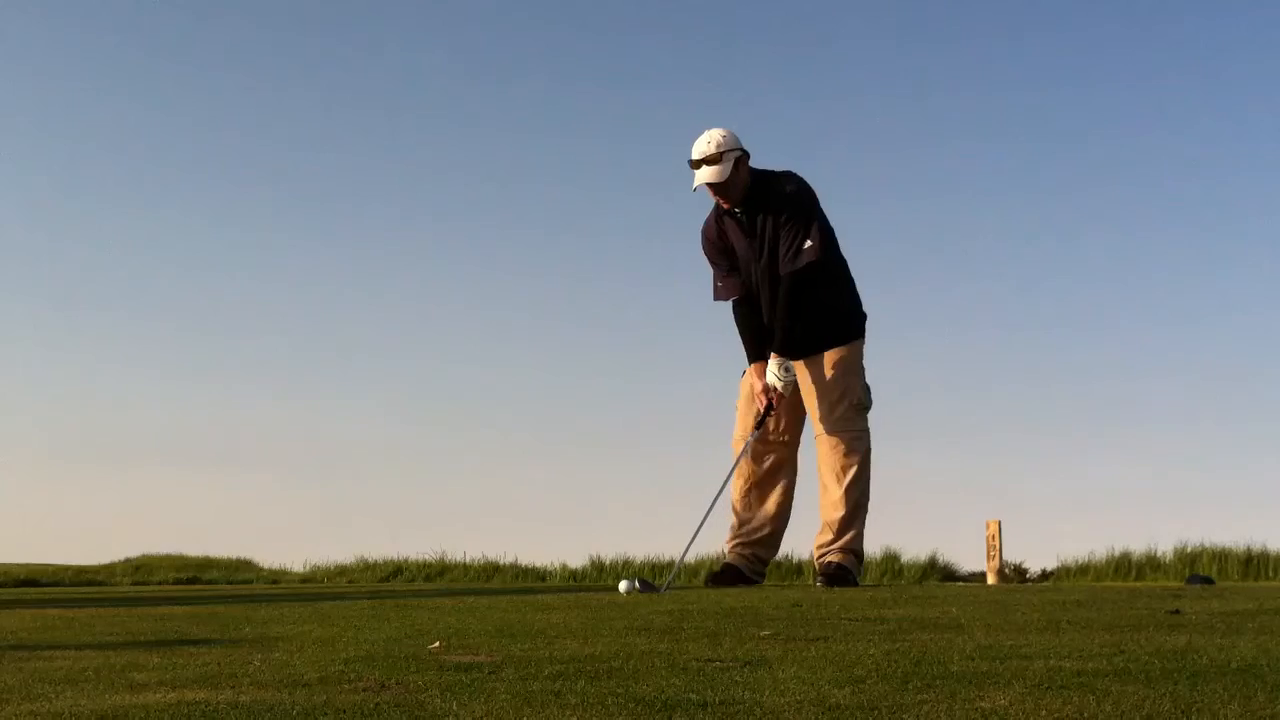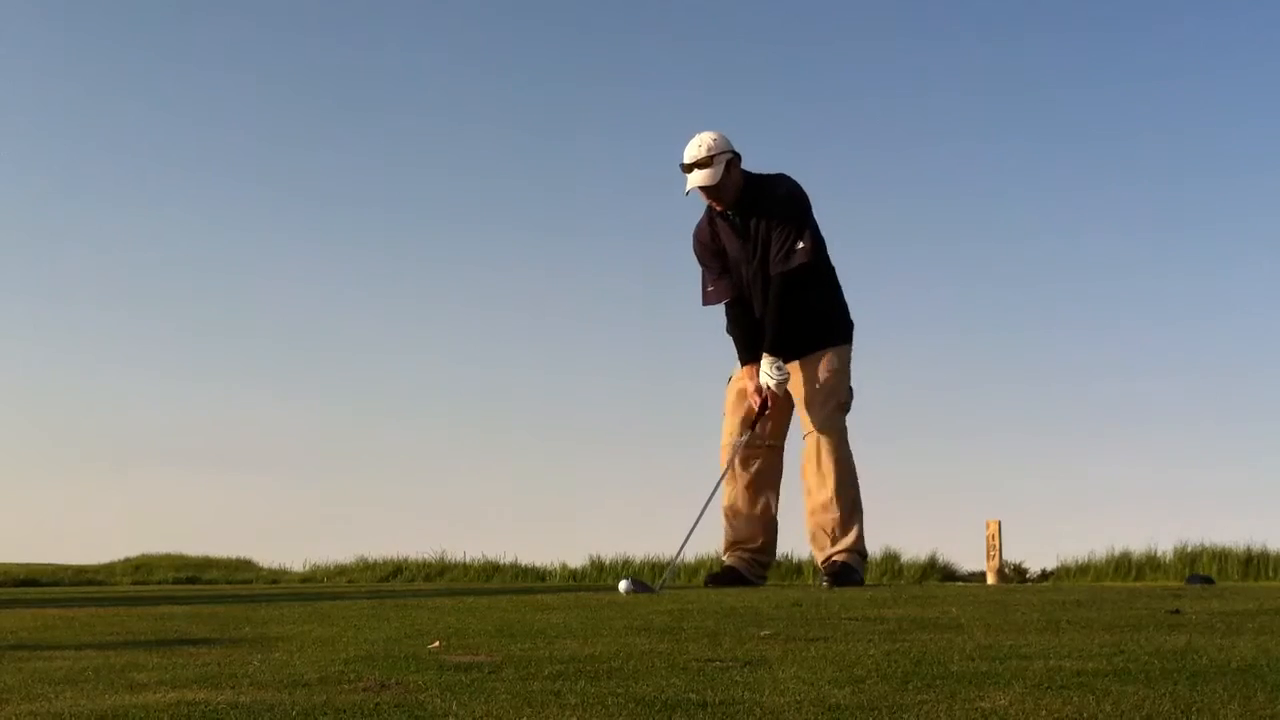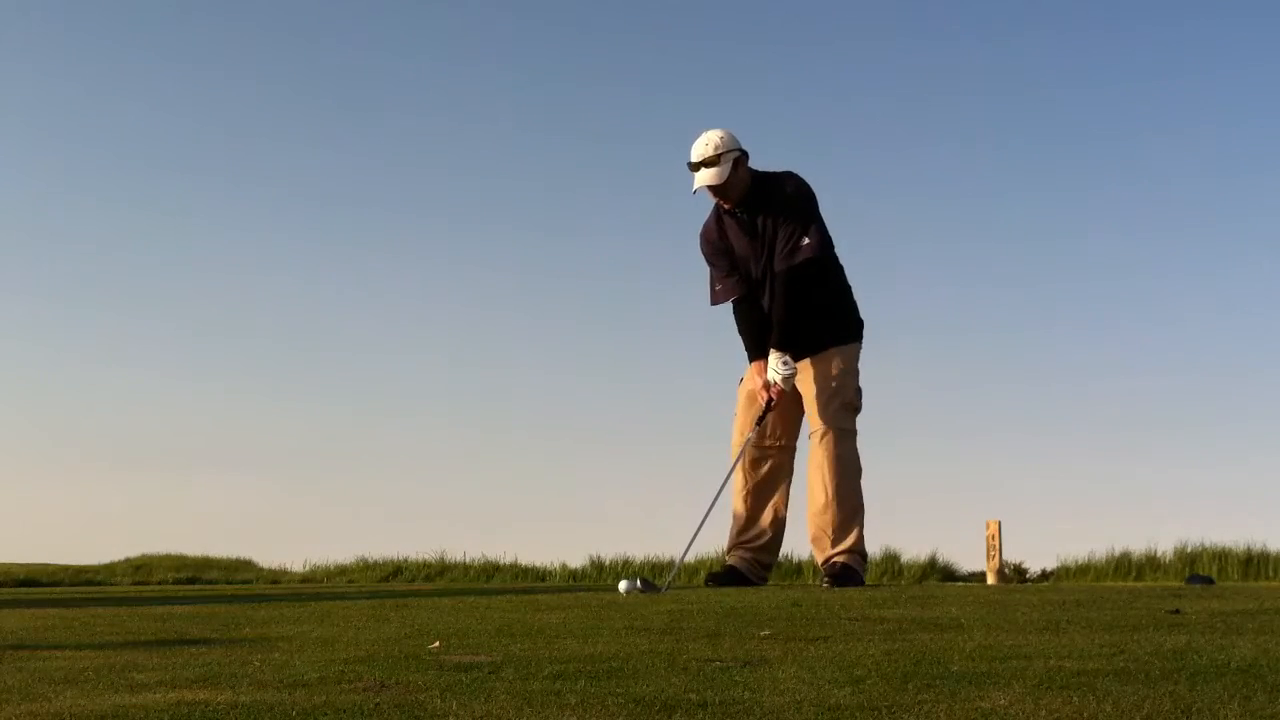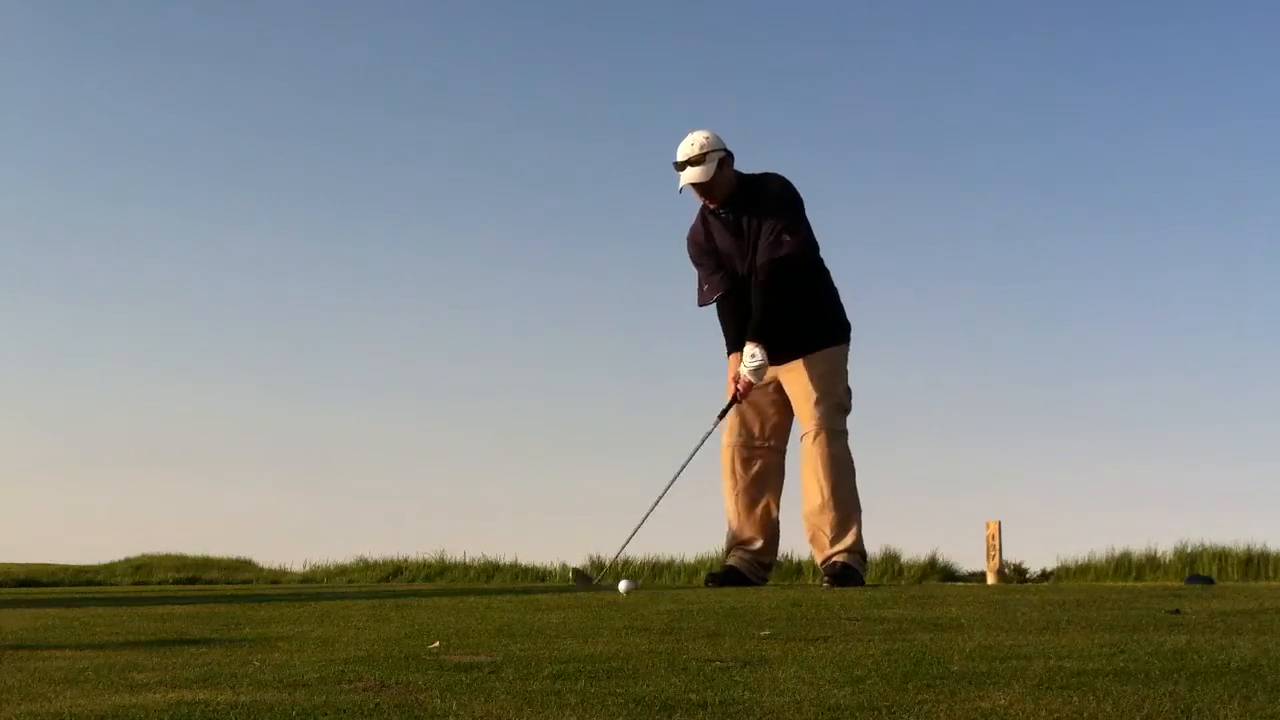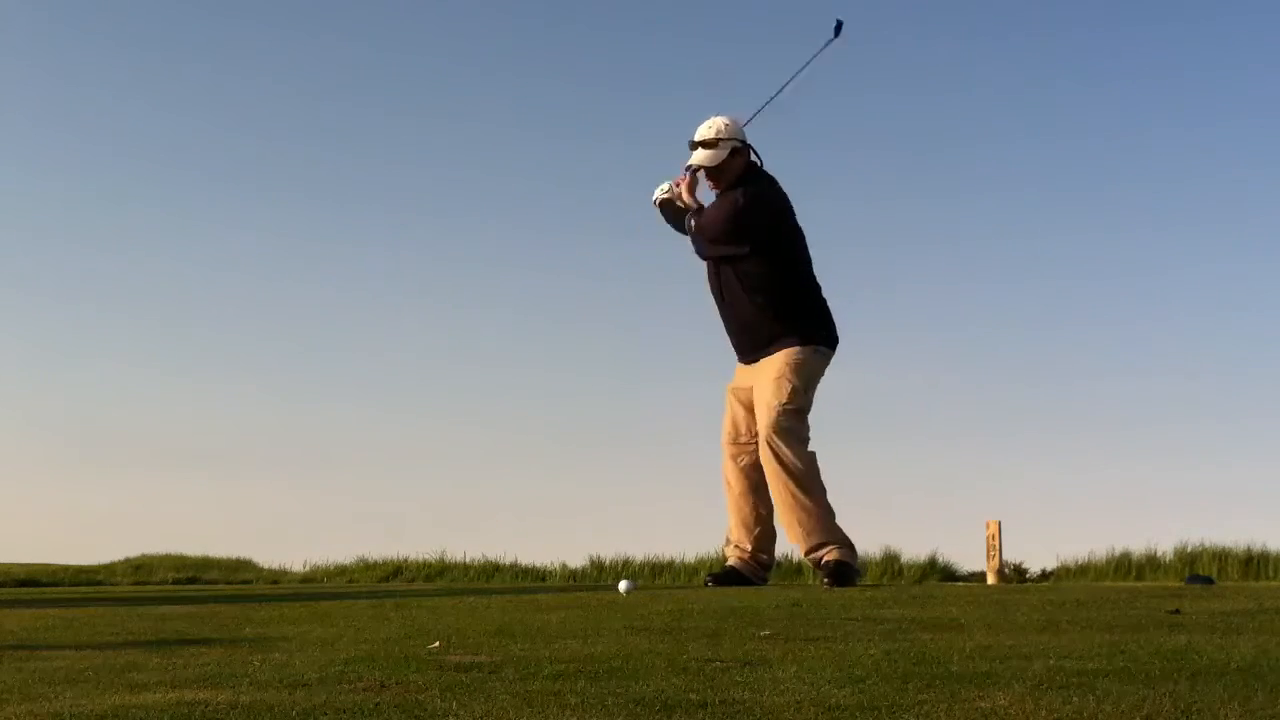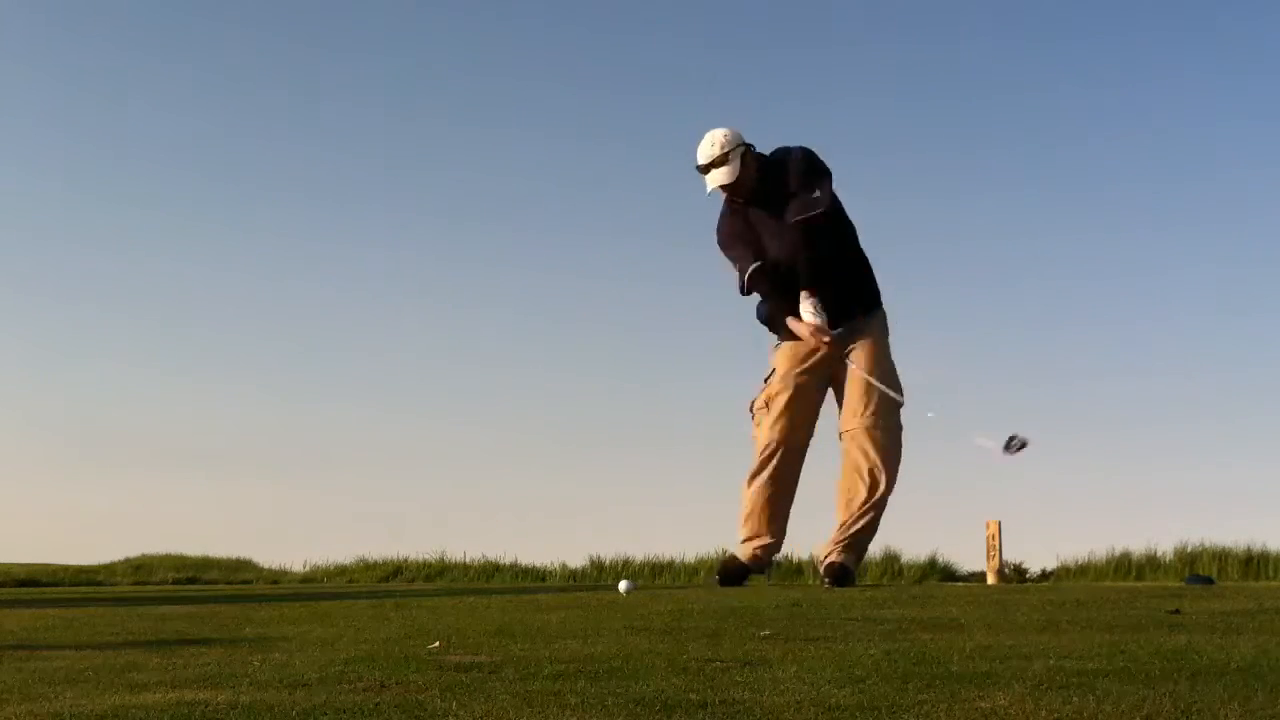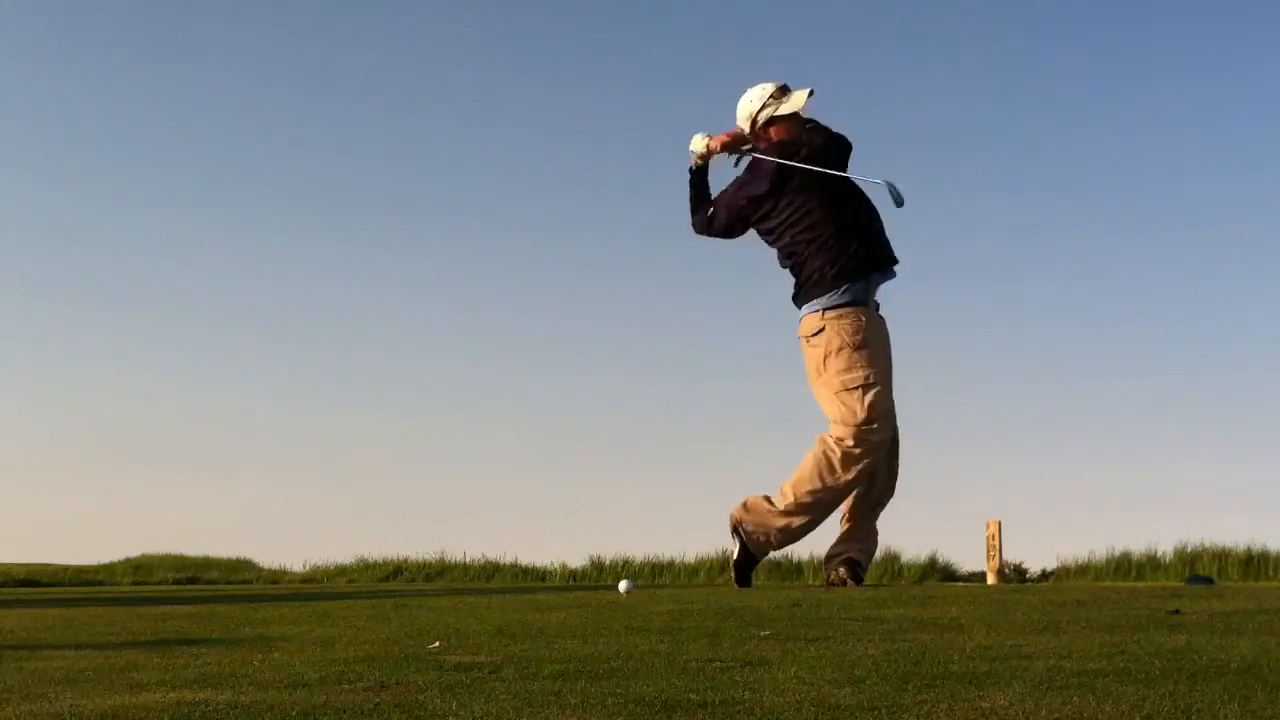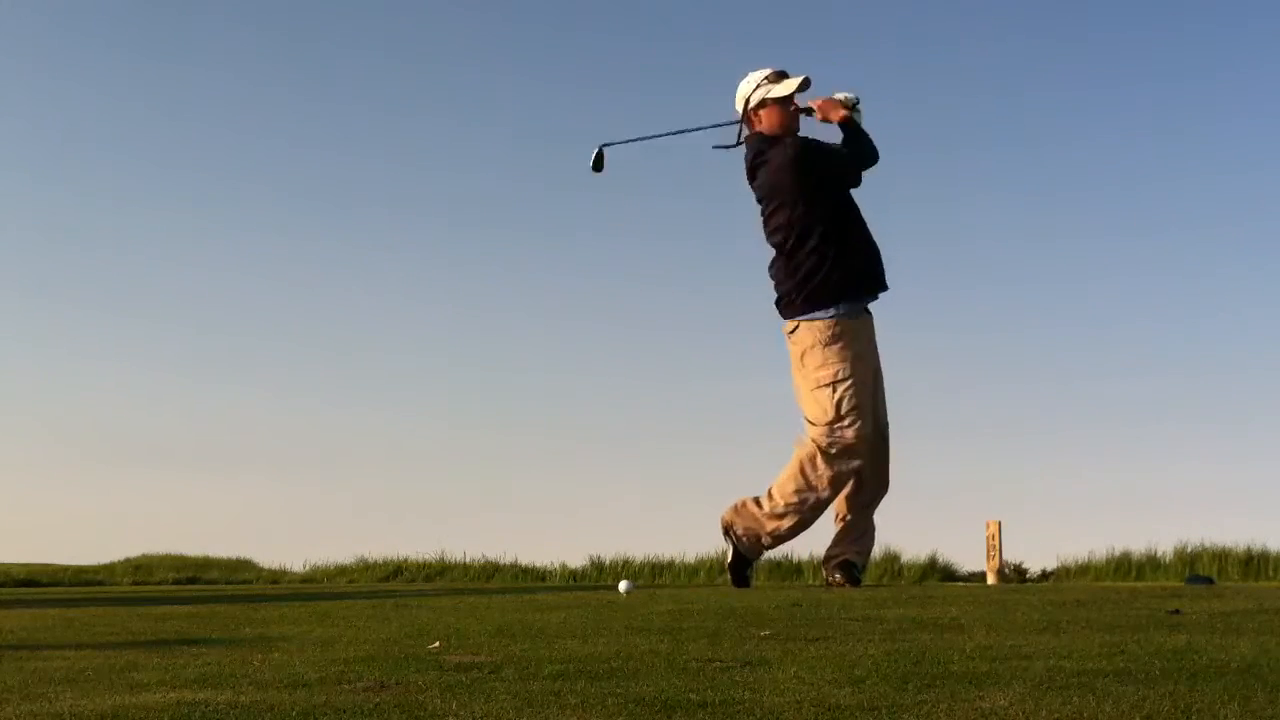
dt=0.5s
person 1, frame 1
left shoulder: (791, 194)
right shoulder: (715, 229)
left elbow: (798, 278)
right elbow: (741, 300)
left wrist: (780, 356)
right wrist: (757, 365)
left hip: (829, 335)
right hip: (769, 347)
left knee: (839, 437)
right knee: (758, 443)
left ankle: (838, 559)
right ankle: (746, 558)
person 1, frame 2
left shoulder: (782, 196)
right shoulder: (707, 233)
left elbow: (789, 279)
right elbow: (733, 303)
left wrist: (773, 356)
right wrist: (749, 365)
left hip: (818, 340)
right hip: (757, 350)
left knee: (824, 436)
right knee: (742, 446)
left ankle: (842, 558)
right ankle: (746, 559)
person 1, frame 3
left shoulder: (790, 193)
right shoulder: (714, 231)
left elbow: (795, 275)
right elbow: (742, 299)
left wrist: (780, 350)
right wrist: (758, 360)
left hip: (827, 338)
right hip: (766, 349)
left knee: (830, 435)
right knee: (756, 444)
left ankle: (842, 558)
right ankle: (749, 559)
person 1, frame 4
left shoulder: (775, 194)
right shoulder: (700, 233)
left elbow: (772, 271)
right elbow: (726, 296)
left wrist: (756, 345)
right wrist: (741, 351)
left hip: (814, 341)
right hip: (755, 350)
left knee: (822, 437)
right knee: (743, 447)
left ankle: (842, 557)
right ankle: (749, 557)
person 1, frame 5
left shoulder: (753, 202)
right shoulder: (734, 197)
left elbow: (704, 236)
right elbow: (707, 238)
left wrist: (684, 208)
right wrist: (679, 202)
left hip: (796, 342)
right hip: (755, 350)
left knee: (777, 434)
right knee: (740, 447)
left ankle: (832, 553)
right ankle: (748, 558)
person 1, frame 6
left shoulder: (797, 166)
right shoulder: (732, 220)
left elbow: (815, 224)
right elbow: (759, 278)
left wrist: (802, 273)
right wrist: (796, 311)
left hip: (860, 321)
right hip: (801, 334)
left knee: (874, 436)
right knee: (777, 440)
left ankle: (841, 555)
right ankle: (751, 551)
person 1, frame 7
left shoulder: (749, 185)
right shoulder: (812, 154)
left elbow: (705, 222)
left wrist: (699, 164)
right wrist: (743, 142)
left hip: (840, 313)
right hip: (841, 314)
left knee: (879, 440)
right knee: (857, 434)
left ankle: (850, 556)
right ankle: (758, 527)
person 1, frame 8
left shoulder: (772, 163)
right shoulder: (793, 155)
left elbow: (843, 168)
right elbow: (858, 161)
left wrist: (842, 115)
right wrist: (844, 120)
left hip: (847, 314)
right hip: (823, 318)
left knee: (870, 440)
right knee: (840, 437)
left ankle: (847, 557)
right ankle: (750, 530)
